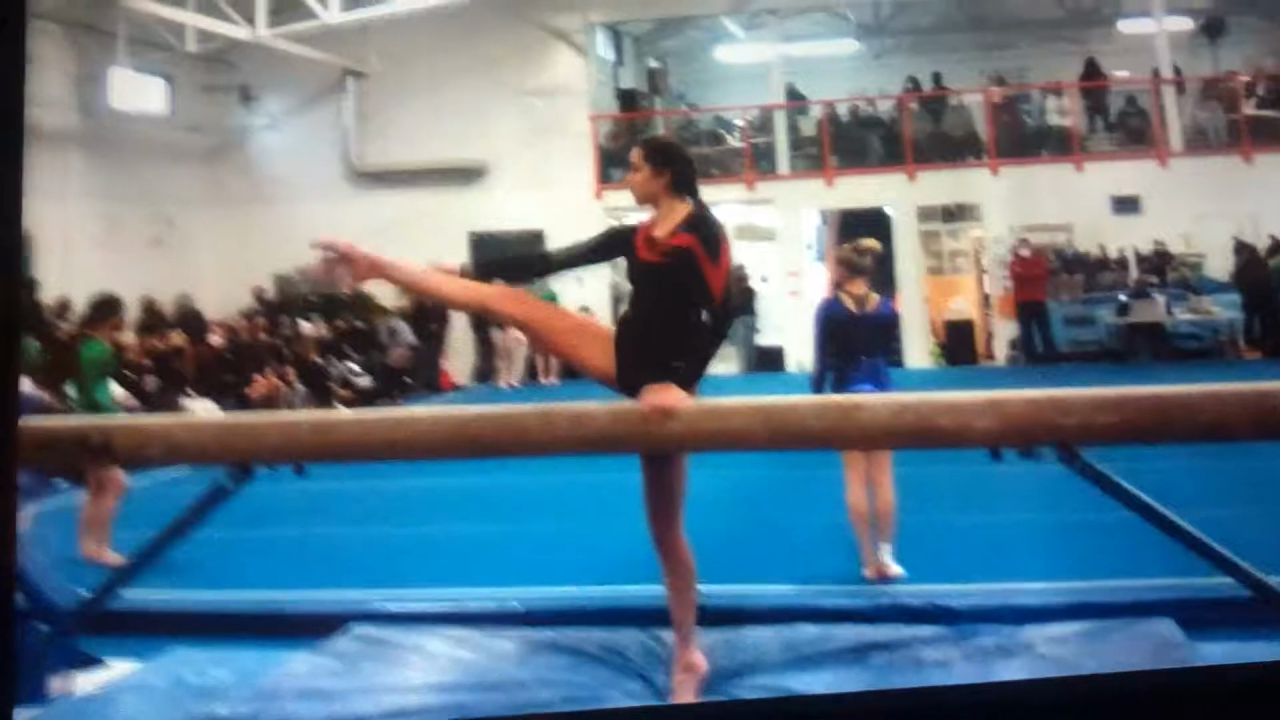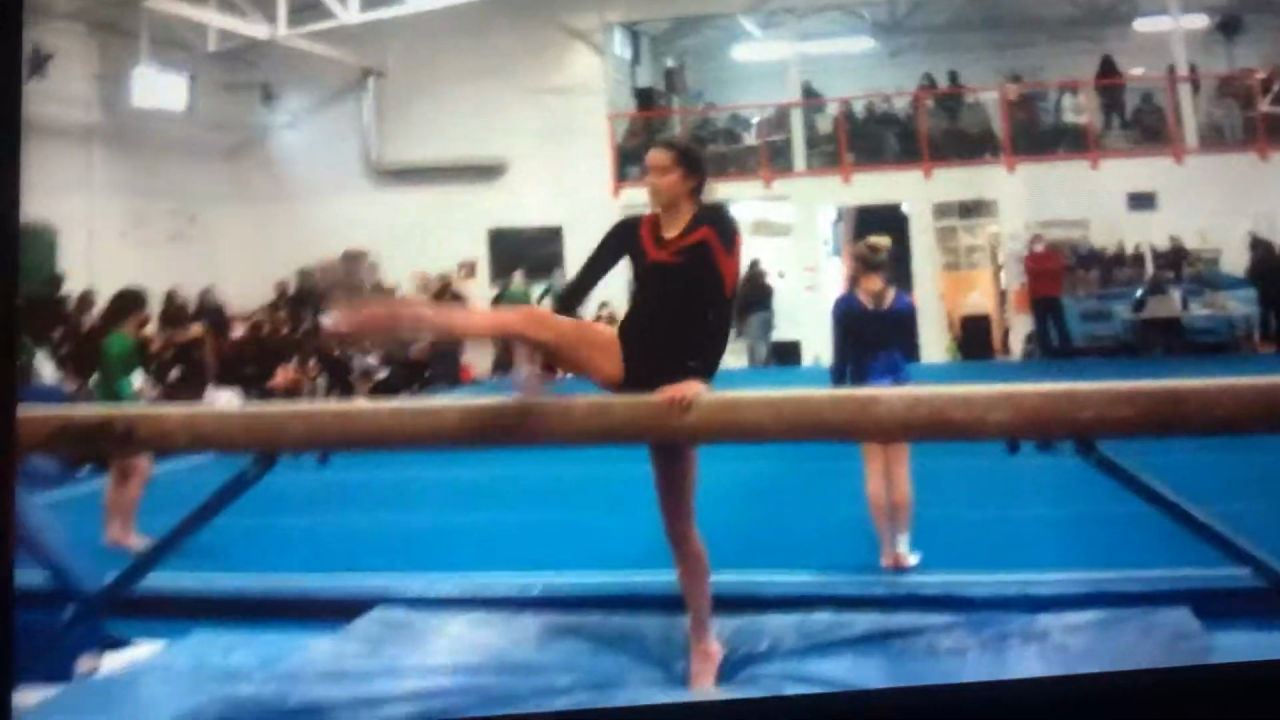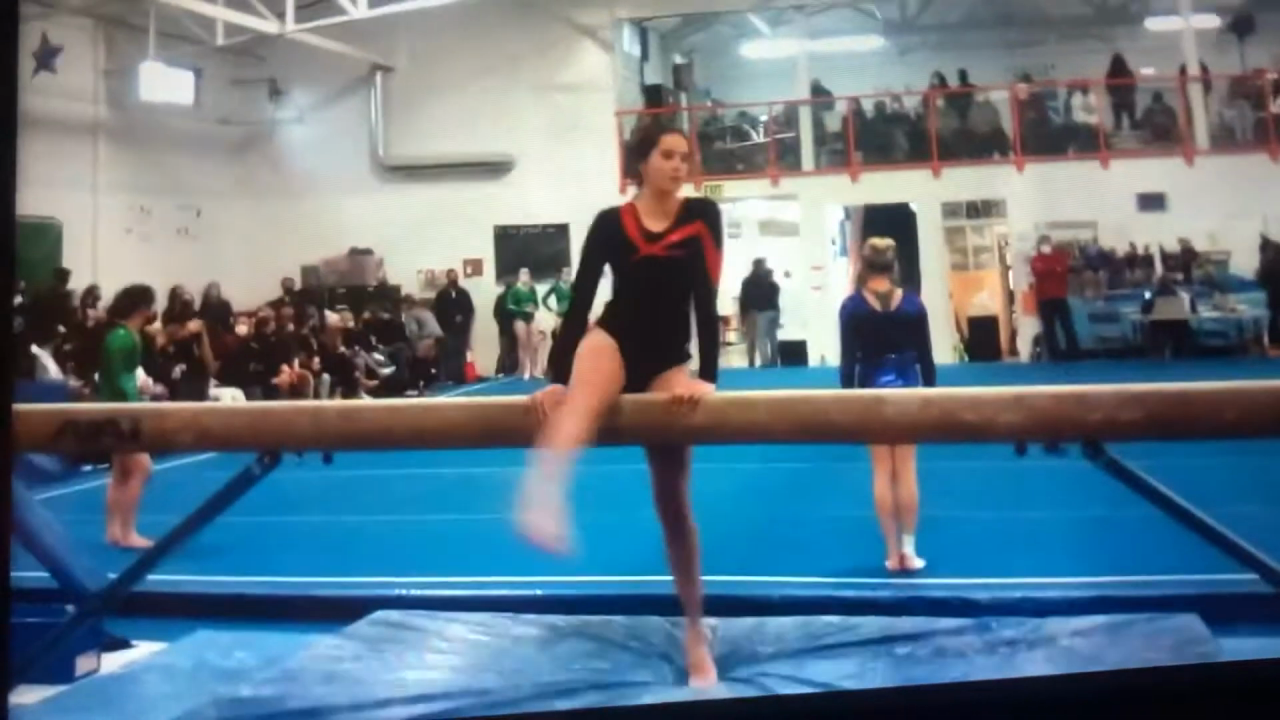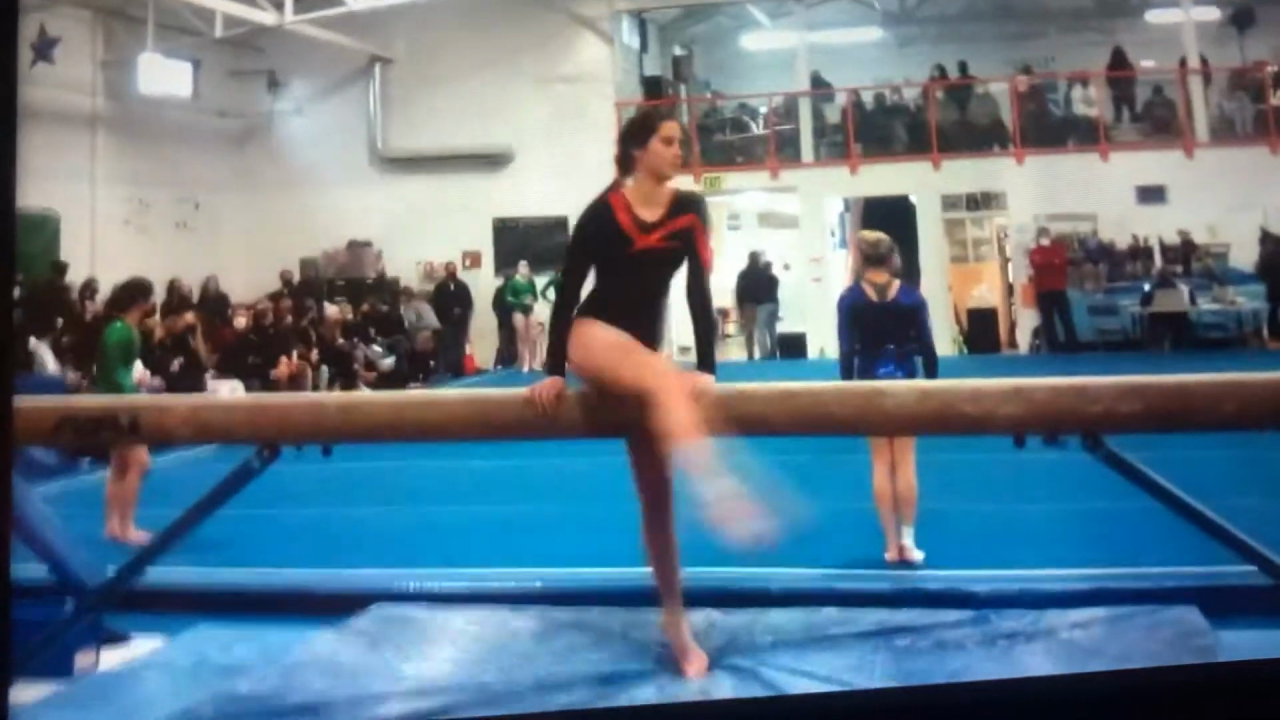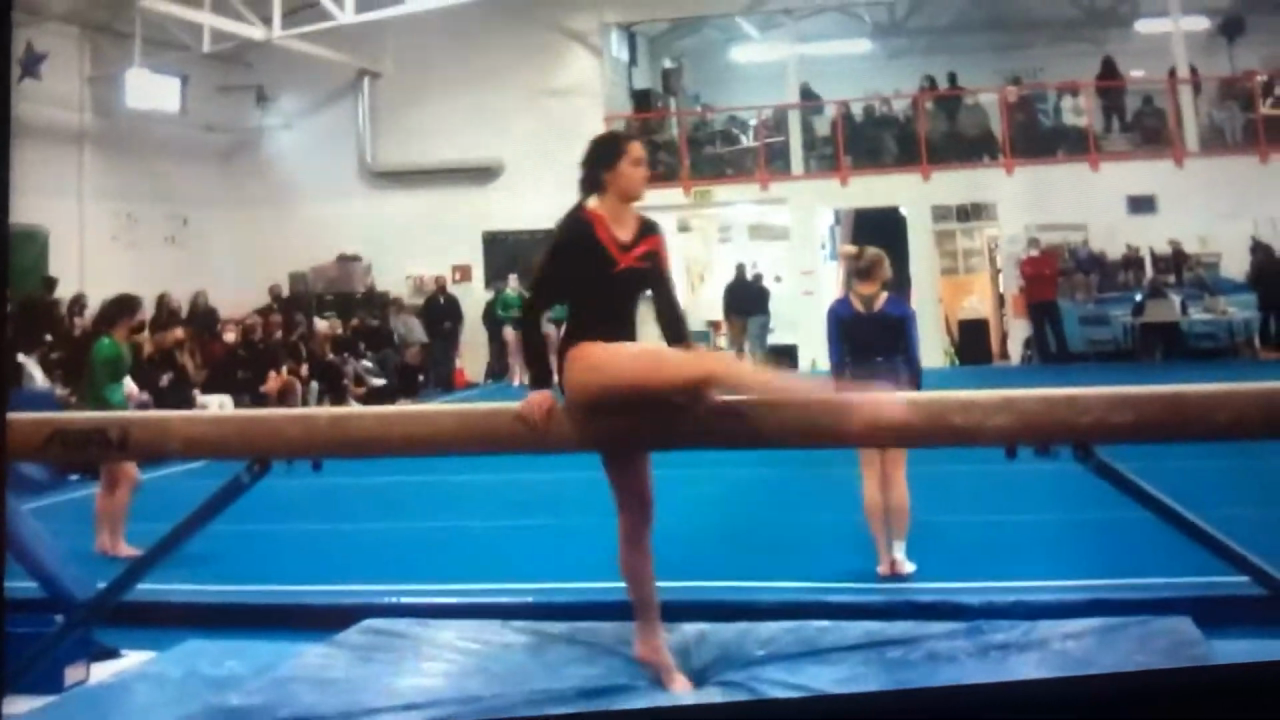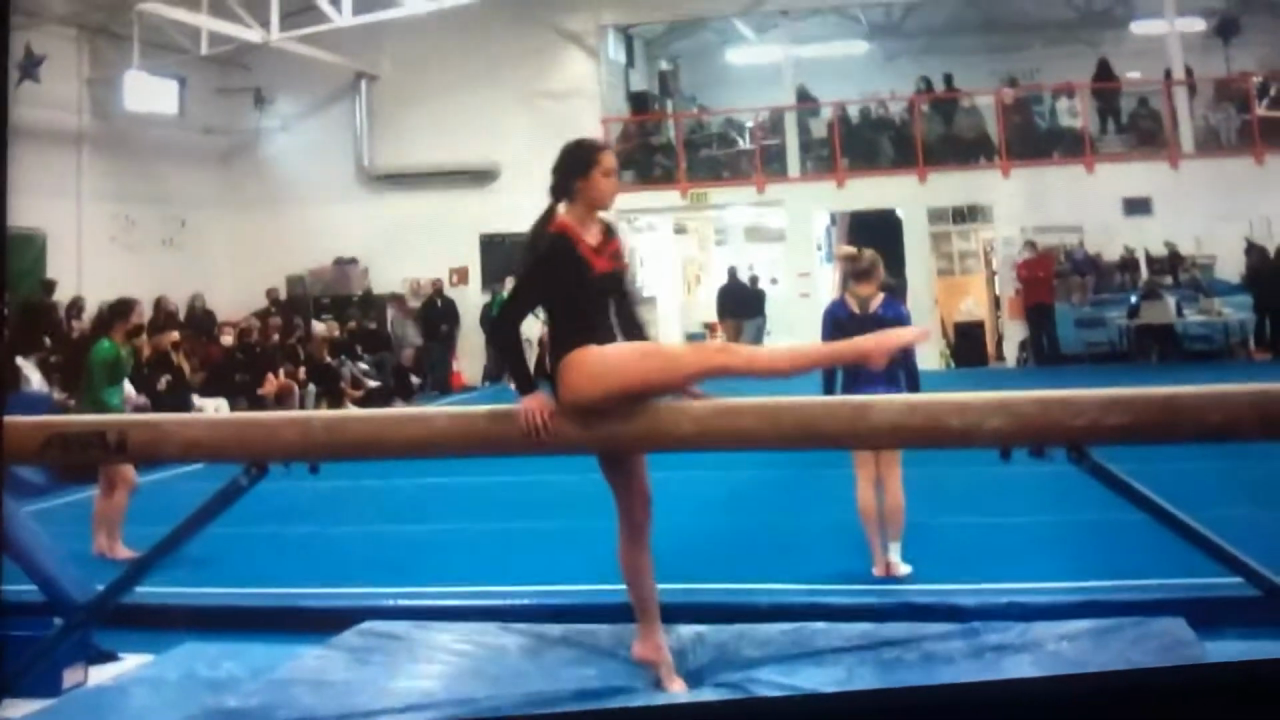
dt=0.2s
person 1, frame 1
left shoulder: (703, 231)
right shoulder: (635, 234)
left elbow: (719, 318)
right elbow: (558, 261)
left wrist: (682, 383)
right wrist: (473, 272)
left hip: (661, 380)
right hip: (620, 356)
left knee: (666, 524)
right knee: (506, 300)
left ankle: (687, 652)
right ankle: (377, 266)
person 1, frame 2
left shoulder: (715, 226)
right shoulder: (633, 230)
left elbow: (723, 310)
right elbow: (579, 289)
left wrist: (699, 377)
right wrist: (542, 351)
left hip: (671, 378)
right hip: (621, 357)
left knee: (678, 518)
right knee: (524, 318)
left ankle: (703, 642)
right ankle: (385, 318)
person 1, frame 3
left shoulder: (702, 216)
right shoulder: (610, 223)
left elbow: (706, 299)
right elbow: (579, 301)
left wrist: (705, 378)
right wrist: (558, 380)
left hip: (665, 364)
right hip: (613, 344)
left knee: (673, 504)
right knee: (588, 390)
left ankle: (695, 634)
right ankle: (543, 496)
person 1, frame 4
left shoulder: (690, 208)
right shoulder: (604, 211)
left elbow: (699, 290)
right elbow: (568, 290)
left wrist: (706, 370)
right wrist: (554, 373)
left hip: (643, 347)
right hip: (597, 334)
left knee: (656, 492)
right knee: (666, 382)
left ankle: (675, 624)
right ankle: (722, 497)
person 1, frame 5
left shoulder: (648, 230)
right shoulder: (577, 229)
left elbow: (668, 305)
right elbow: (533, 308)
left wrist: (689, 369)
right wrist: (539, 387)
left hip: (622, 373)
right hip: (586, 363)
left knee: (636, 510)
right knee: (716, 365)
left ankle: (651, 640)
right ankle: (856, 404)
person 1, frame 6
left shoulder: (607, 235)
right shoulder: (554, 241)
right elbow: (506, 320)
left wrist: (665, 373)
right wrist: (528, 392)
left hip: (607, 377)
right hip: (581, 371)
left knee: (636, 507)
right knee: (720, 355)
left ankle: (650, 639)
right ankle: (860, 347)
person 2, frame 1
left shoulder: (830, 308)
right shoulder: (886, 307)
left elbow: (823, 360)
right elbow: (889, 351)
left wrist: (817, 399)
left hip: (845, 396)
right hip: (880, 393)
left knee: (856, 481)
right knee: (883, 479)
left ankle: (869, 560)
right ankle: (886, 557)
person 2, frame 2
left shoulder: (846, 304)
right shoulder: (903, 302)
left elbow: (841, 355)
right elbow: (911, 351)
left hip: (864, 389)
right hip: (897, 387)
left knee: (875, 472)
right knee: (899, 471)
left ankle: (887, 550)
right ankle: (903, 548)
person 2, frame 3
left shoulder: (853, 306)
right shoulder: (913, 303)
left elbow: (848, 358)
right elbow: (925, 355)
right wrist: (929, 392)
left hip: (871, 391)
right hip: (906, 389)
left knee: (882, 473)
right knee: (906, 471)
left ankle: (892, 552)
right ankle: (909, 550)
person 2, frame 4
left shoulder: (850, 298)
right shoulder: (911, 295)
left elbow: (847, 349)
right elbow: (926, 346)
left hip: (870, 382)
right hip: (905, 381)
left knee: (880, 465)
right knee: (905, 464)
left ankle: (891, 544)
right ankle: (908, 542)
person 2, frame 5
left shoulder: (839, 310)
right shoulder: (899, 307)
left elbow: (837, 361)
right elbow: (911, 358)
left knee: (871, 478)
right knee: (896, 476)
left ankle: (883, 557)
right ankle: (899, 555)
person 2, frame 6
left shoulder: (835, 311)
right shoulder: (895, 308)
left elbow: (829, 362)
right elbow: (908, 359)
left wrist: (829, 401)
left hip: (854, 398)
right hip: (890, 395)
left knee: (865, 480)
right knee: (891, 478)
left ankle: (878, 559)
right ankle: (894, 558)
person 3, frame 1
left shoulder: (94, 345)
right shoulder: (95, 349)
right elbow: (91, 393)
right wrist: (112, 409)
left knee: (97, 487)
right knee: (115, 483)
left ankle: (88, 545)
right ankle: (100, 547)
person 3, frame 2
left shoulder: (123, 339)
right shoulder: (119, 342)
left elbow: (122, 379)
right elbow: (115, 385)
left wrist: (136, 393)
right wrist: (133, 400)
left knee: (120, 473)
right knee: (139, 470)
left ankle: (113, 530)
right ankle: (126, 532)
person 3, frame 3
left shoulder: (129, 335)
right shoulder: (121, 337)
left elbow: (126, 376)
right elbow: (117, 381)
left wrist: (138, 388)
right wrist: (136, 401)
left knee: (121, 472)
right knee: (140, 468)
left ankle: (113, 530)
right ankle: (127, 532)
person 3, frame 4
left shoulder: (129, 329)
right shoulder: (119, 330)
left elbow: (123, 369)
right elbow: (113, 375)
left wrist: (135, 381)
right wrist: (132, 389)
left knee: (120, 466)
right knee: (138, 462)
left ankle: (113, 524)
right ankle: (125, 527)
person 3, frame 5
left shoulder: (121, 345)
right shoulder: (106, 347)
left elbow: (114, 384)
right elbow: (101, 391)
left wrist: (125, 396)
right wrist: (121, 407)
left knee: (110, 481)
right knee: (128, 477)
left ankle: (103, 539)
right ankle: (116, 542)
person 3, frame 6
left shoulder: (122, 349)
right shoulder: (105, 349)
left elbow: (115, 387)
right elbow: (99, 393)
right wrist: (117, 413)
left knee: (108, 483)
right knee: (126, 480)
left ankle: (100, 541)
right ankle: (114, 544)
